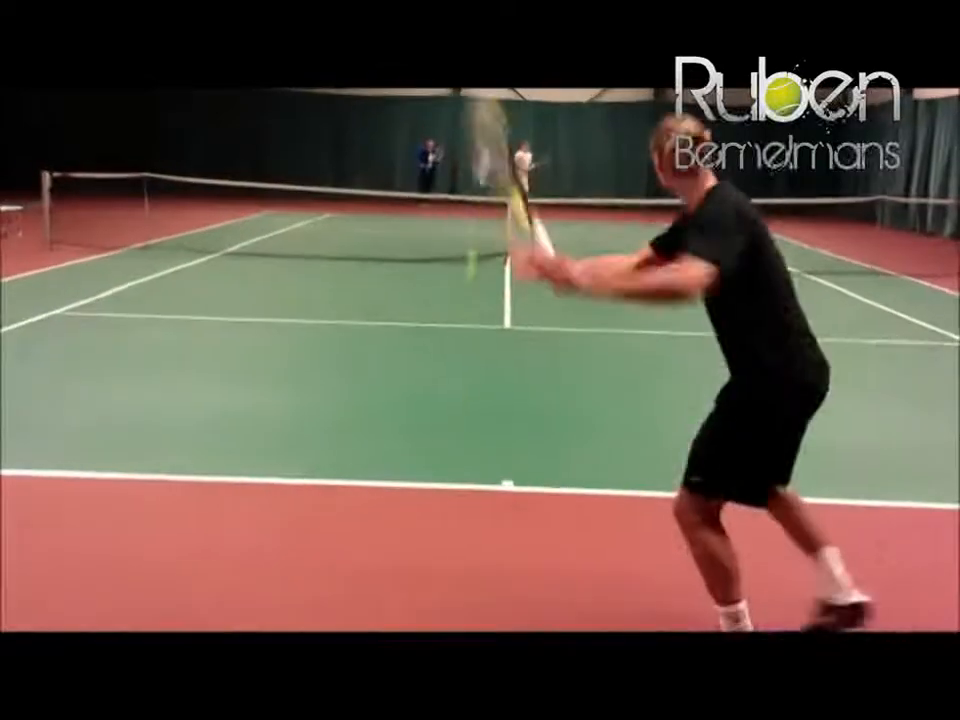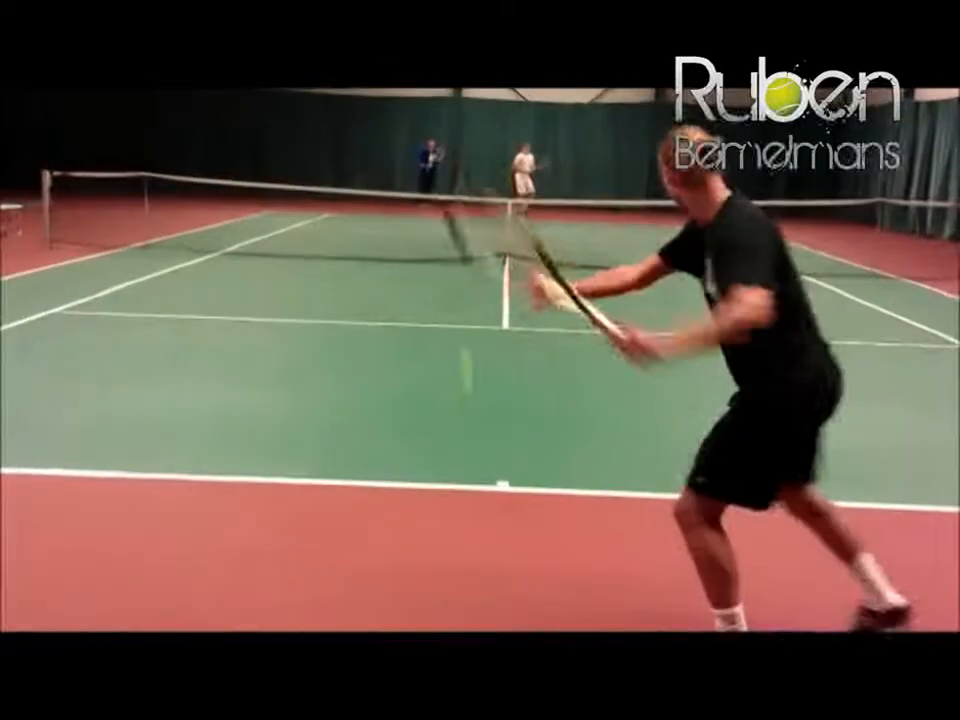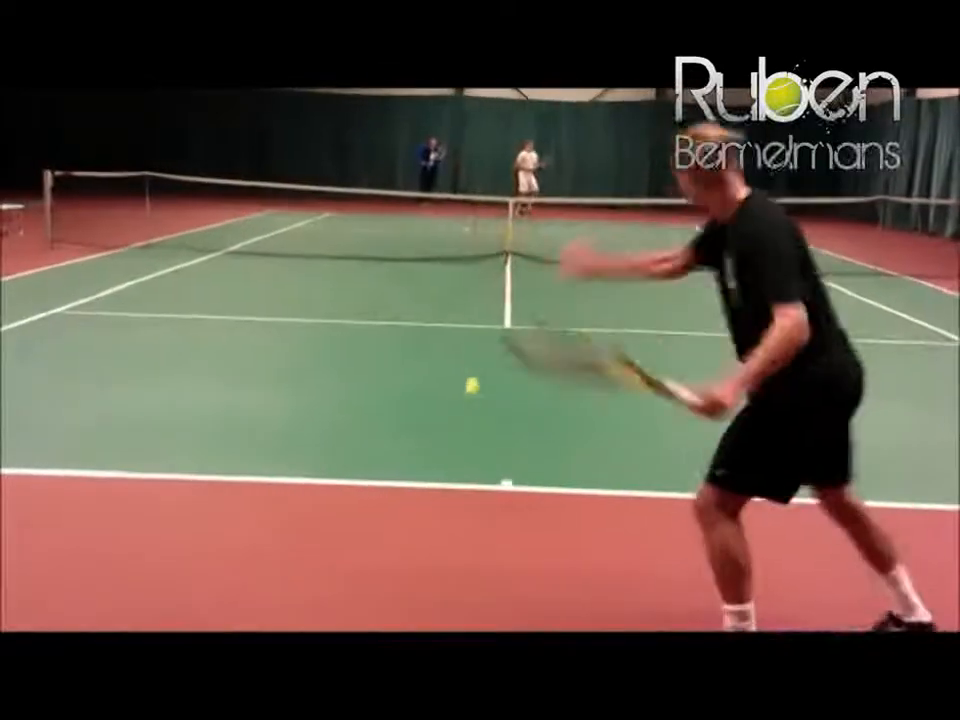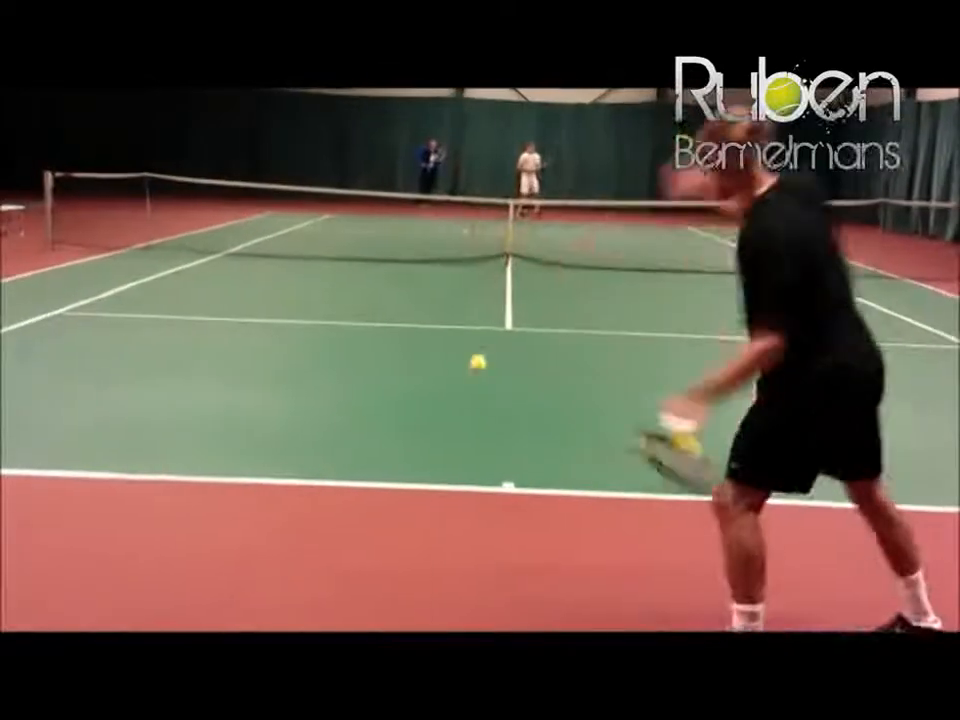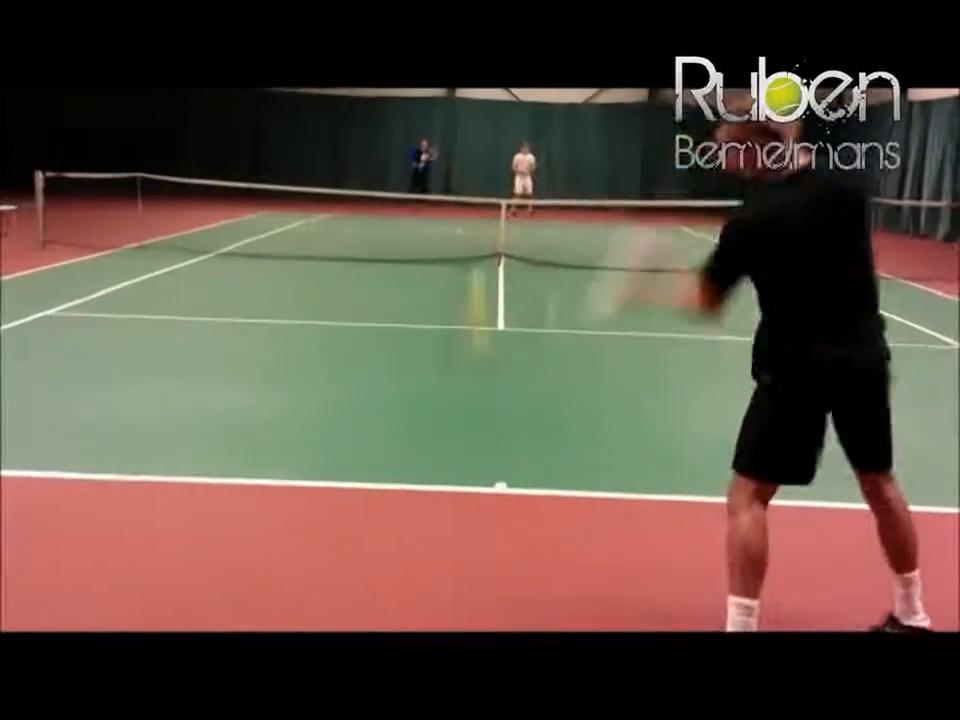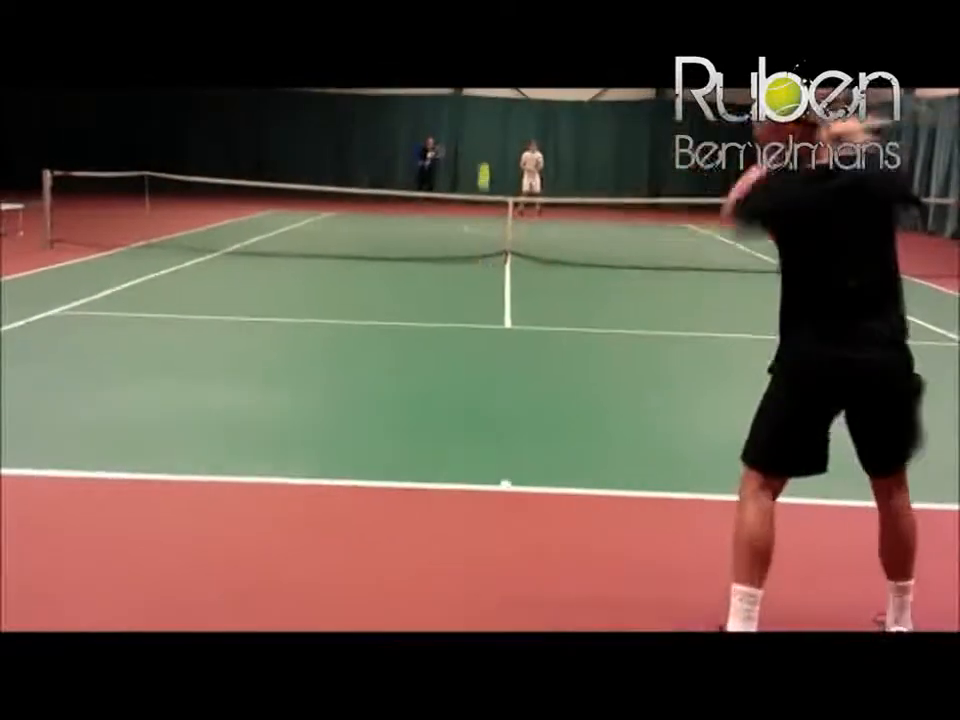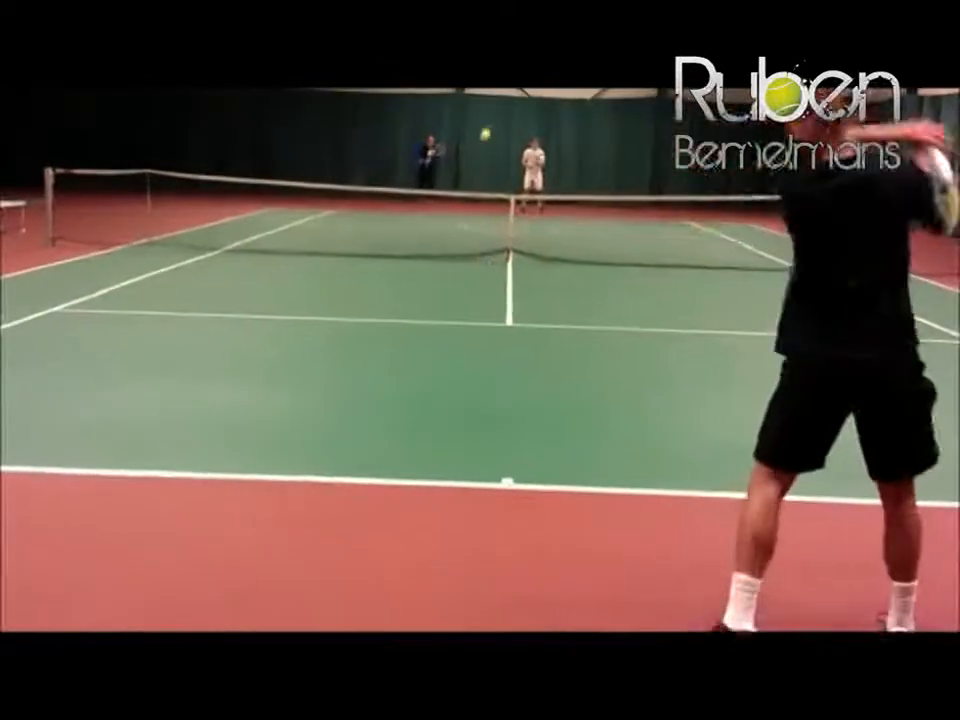
dt=0.1s
person 1, frame 1
left shoulder: (721, 212)
right shoulder: (699, 215)
left elbow: (690, 282)
right elbow: (631, 264)
left wrist: (593, 282)
right wrist: (563, 269)
left hip: (774, 382)
right hip: (789, 374)
left knee: (694, 510)
right knee: (766, 489)
left ankle: (738, 628)
right ankle: (844, 596)
person 1, frame 2
left shoulder: (740, 229)
right shoulder: (705, 230)
left elbow: (754, 312)
right elbow: (641, 272)
left wrist: (671, 343)
right wrist: (567, 290)
left hip: (785, 389)
right hip: (805, 381)
left knee: (695, 511)
right knee: (795, 492)
left ankle: (731, 630)
right ankle: (883, 600)
person 1, frame 3
left shoulder: (760, 232)
right shoulder: (731, 224)
left elbow: (793, 325)
right elbow: (676, 261)
left wrist: (738, 383)
right wrist: (604, 265)
left hip: (799, 388)
right hip: (832, 377)
left knee: (715, 507)
right knee: (834, 496)
left ankle: (740, 628)
right ankle: (911, 611)
person 1, frame 4
left shoulder: (766, 237)
right shoulder: (798, 192)
left elbow: (771, 346)
left wrist: (700, 397)
right wrist: (708, 186)
left hip: (821, 378)
right hip: (859, 369)
left knee: (736, 502)
right knee: (867, 492)
left ankle: (747, 626)
right ankle: (921, 616)
person 1, frame 5
left shoulder: (750, 224)
right shoulder: (840, 181)
left elbow: (706, 304)
left wrist: (673, 292)
right wrist: (781, 145)
left hip: (794, 369)
right hip: (862, 359)
left knee: (747, 496)
right knee: (879, 484)
left ankle: (742, 626)
right ankle: (912, 615)
person 1, frame 6
left shoulder: (781, 198)
right shoulder: (878, 177)
left elbow: (738, 201)
left wrist: (773, 165)
right wrist: (842, 134)
left hip: (813, 365)
right hip: (885, 360)
left knee: (758, 488)
right knee: (892, 490)
left ankle: (743, 625)
right ankle: (900, 621)
person 1, frame 7
left shoulder: (798, 186)
right shoulder: (900, 180)
left elbow: (833, 158)
left wrist: (900, 133)
right wrist: (919, 145)
left hip: (814, 360)
right hip: (890, 360)
left knee: (767, 483)
right knee: (899, 493)
left ankle: (738, 621)
right ankle: (901, 622)
